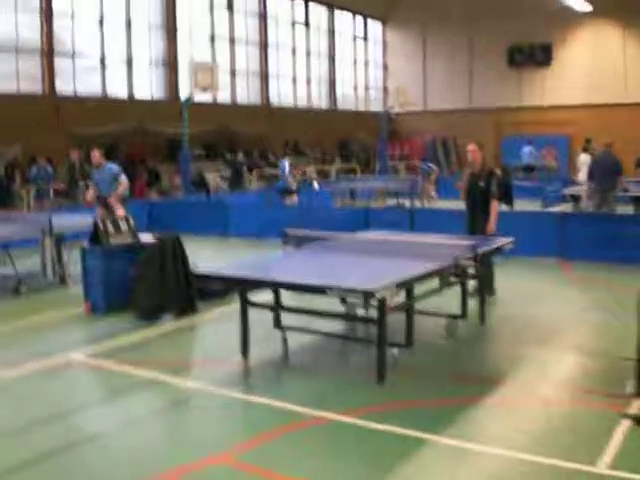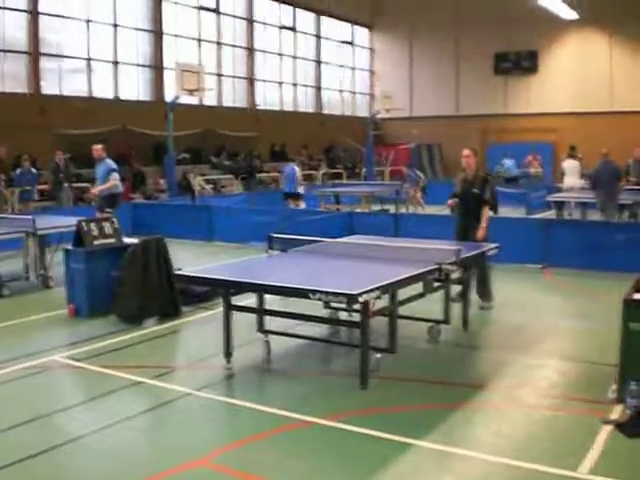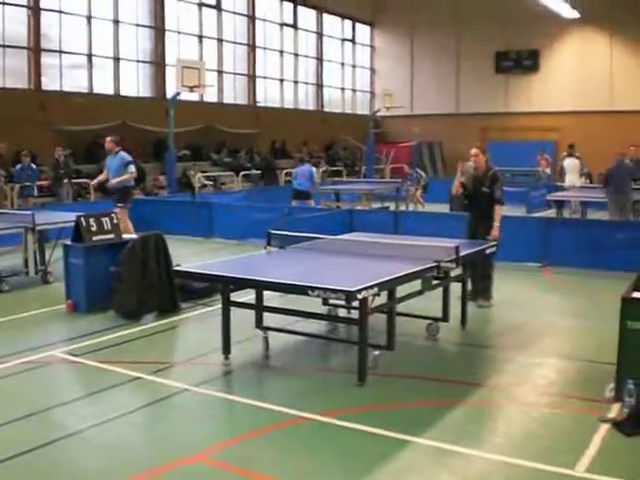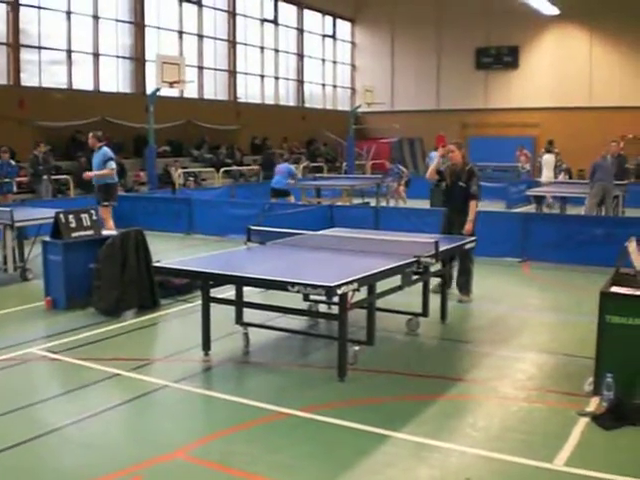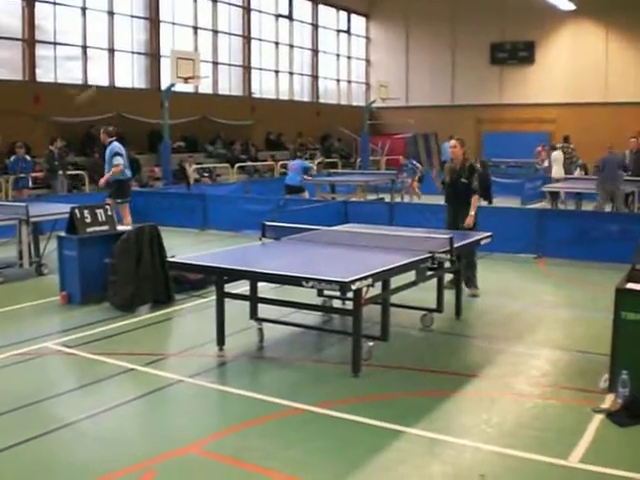
dt=0.5s
person 1, frame 1
left shoulder: (490, 173)
right shoulder: (468, 174)
left elbow: (494, 199)
left wrist: (492, 222)
right wrist: (463, 191)
left hip: (485, 219)
right hip: (472, 218)
left knee: (484, 254)
left ankle: (488, 290)
right ankle: (481, 284)
person 1, frame 2
left shoulder: (483, 179)
right shoulder: (460, 179)
left elbow: (486, 205)
left wrist: (482, 227)
right wrist: (452, 202)
left hip: (477, 225)
right hip: (462, 224)
left knee: (479, 261)
left ankle: (486, 297)
right ankle: (464, 291)
person 1, frame 3
left shoulder: (493, 176)
right shoulder: (471, 176)
left elbow: (498, 203)
right elbow: (456, 192)
left wrist: (496, 226)
right wrist: (460, 173)
left hip: (487, 223)
right hip: (473, 220)
left knee: (484, 259)
left ankle: (485, 295)
right ankle: (475, 291)
person 1, frame 4
left shoulder: (470, 171)
right shoulder: (448, 170)
left elbow: (474, 198)
right elbow: (430, 176)
left wrist: (470, 221)
right wrist: (439, 158)
left hip: (463, 217)
right hip: (449, 214)
left knee: (464, 254)
left ankle: (465, 291)
right ankle: (445, 283)
person 1, frame 5
left shoulder: (470, 168)
right shoulder: (448, 167)
left elbow: (475, 194)
right elbow: (445, 188)
left wrist: (472, 214)
left hip: (466, 212)
right hip: (451, 210)
left knee: (467, 249)
left ankle: (472, 285)
